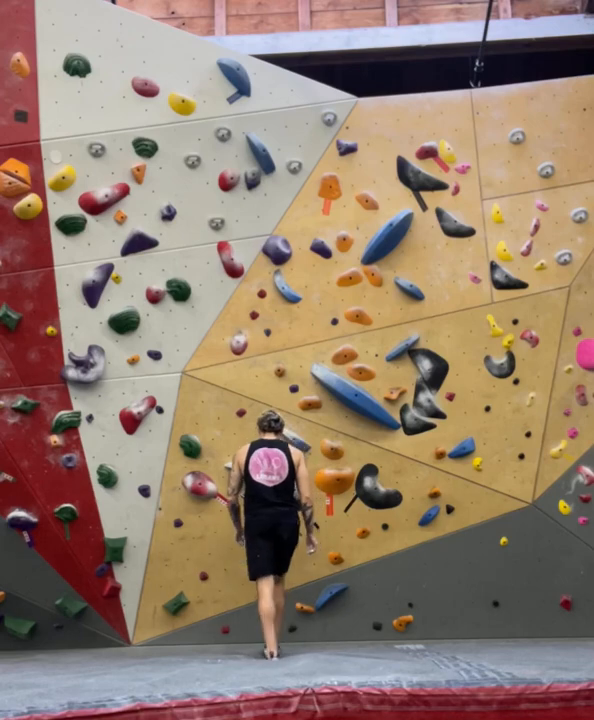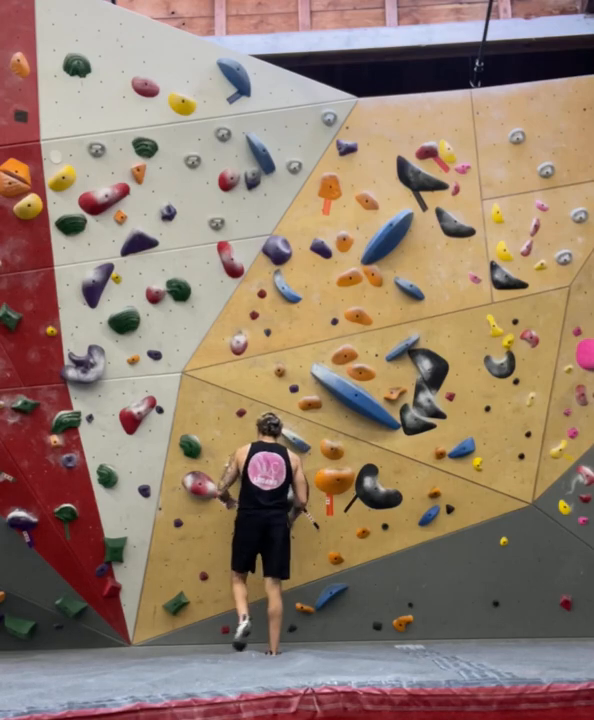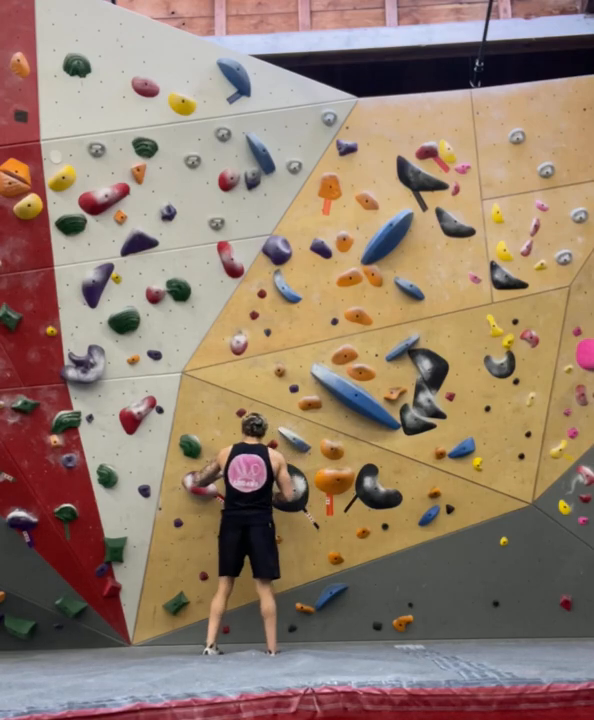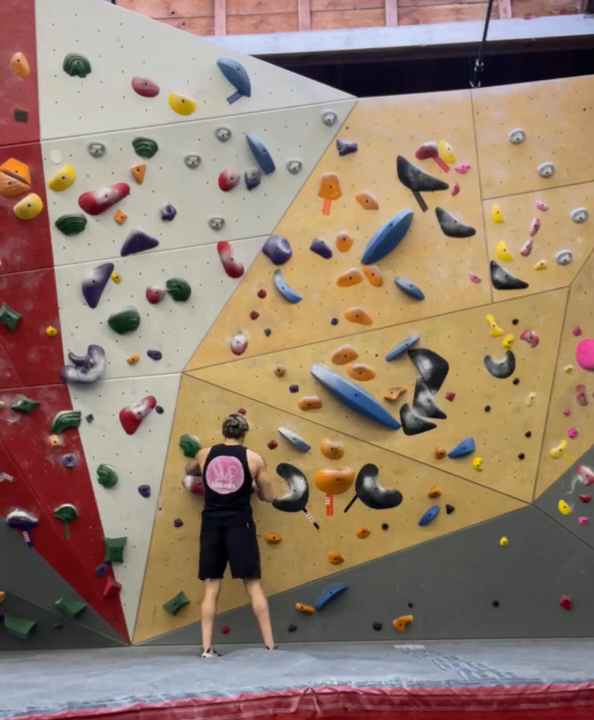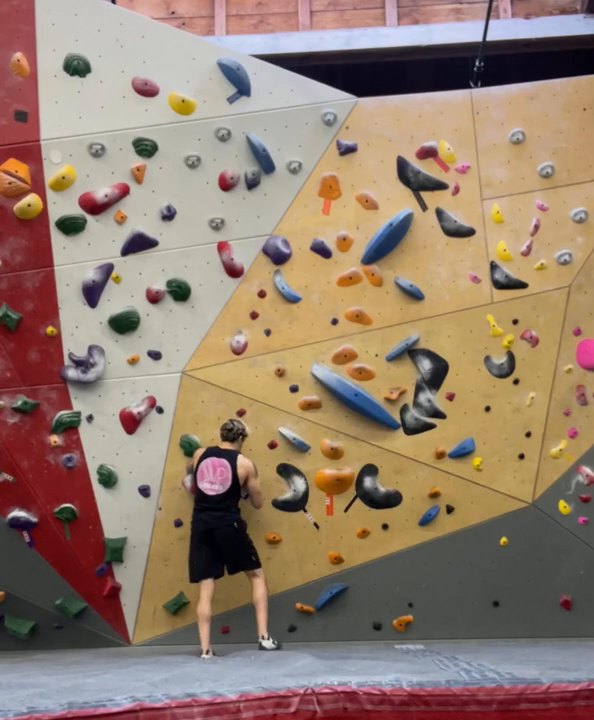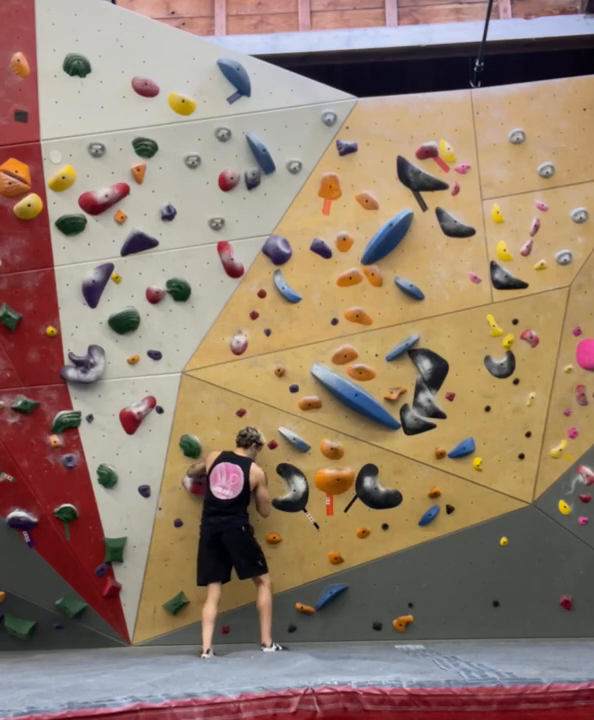
dt=0.4s
person 1, frame 1
left shoulder: (244, 453)
right shoulder: (294, 453)
left elbow: (232, 497)
right elbow: (306, 498)
left wrist: (238, 526)
right wrist: (310, 531)
left hip: (257, 523)
right hip: (286, 522)
left knee: (264, 588)
right knee: (278, 580)
left ankle: (272, 651)
right ankle: (273, 644)
person 1, frame 2
left shoulder: (242, 452)
right shoulder: (292, 458)
left elbow: (221, 490)
right elbow: (302, 499)
left wrist: (231, 502)
right wrist: (289, 518)
left hip: (248, 522)
right hip: (277, 524)
left knee: (238, 577)
right knee: (273, 587)
left ankle: (243, 618)
right ankle: (273, 650)
person 1, frame 3
left shoulder: (226, 453)
right shoulder: (275, 457)
left elbow: (197, 481)
right elbow: (288, 494)
left hip: (232, 524)
right hip: (260, 525)
left knee: (224, 587)
right knee: (264, 588)
left ankle: (210, 645)
right ankle: (271, 649)
person 1, frame 4
left shoulder: (204, 454)
right shoulder: (253, 458)
left elbow: (188, 471)
right elbow: (268, 496)
left hip: (211, 526)
right hip: (239, 526)
left knee: (211, 590)
right knee: (253, 585)
left ankle: (206, 648)
right ankle: (270, 646)
person 1, frame 5
left shoulder: (199, 454)
right shoulder: (245, 464)
left elbow: (190, 470)
right elbow: (258, 502)
left hip: (201, 526)
right hip: (228, 526)
left knee: (206, 591)
right knee: (257, 576)
left ankle: (205, 650)
right ankle: (265, 637)
person 1, frame 6
left shoulder: (213, 457)
right shoulder: (256, 471)
left elbow: (191, 473)
right elbow: (265, 511)
left hip: (209, 530)
right hip: (236, 530)
left knee: (212, 594)
right knee: (264, 582)
left ankle: (206, 650)
right ankle: (267, 644)
